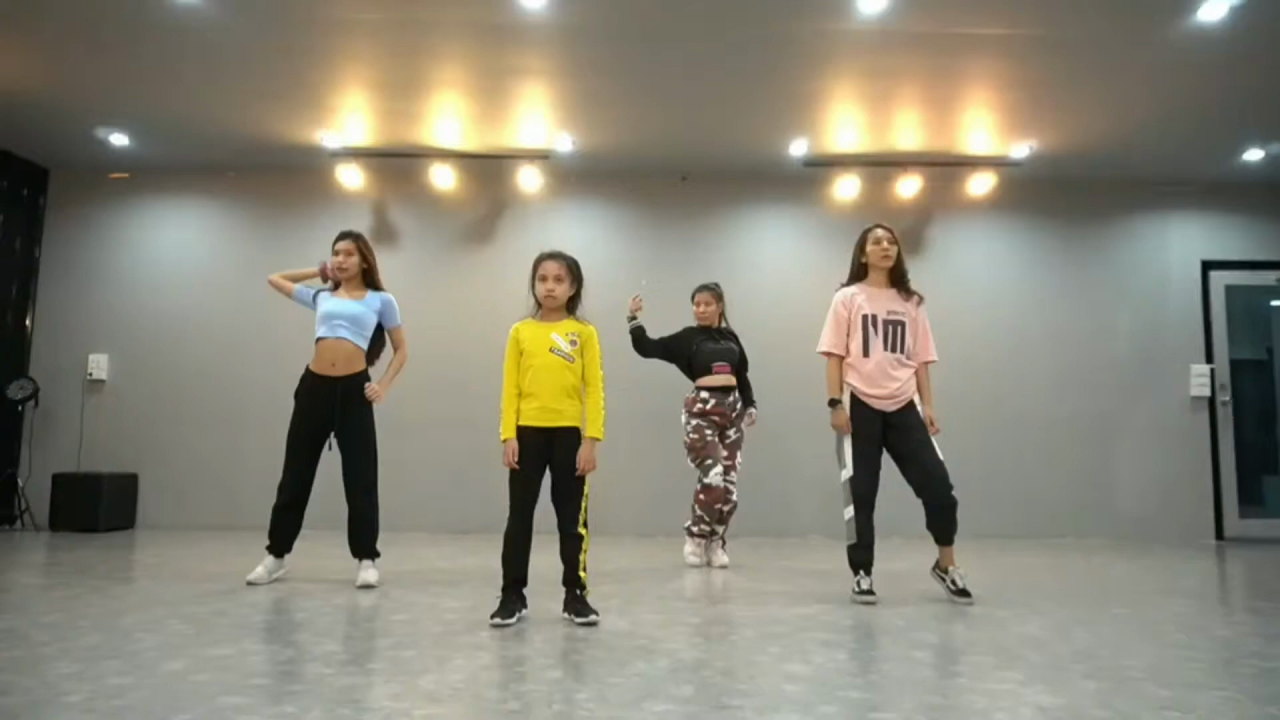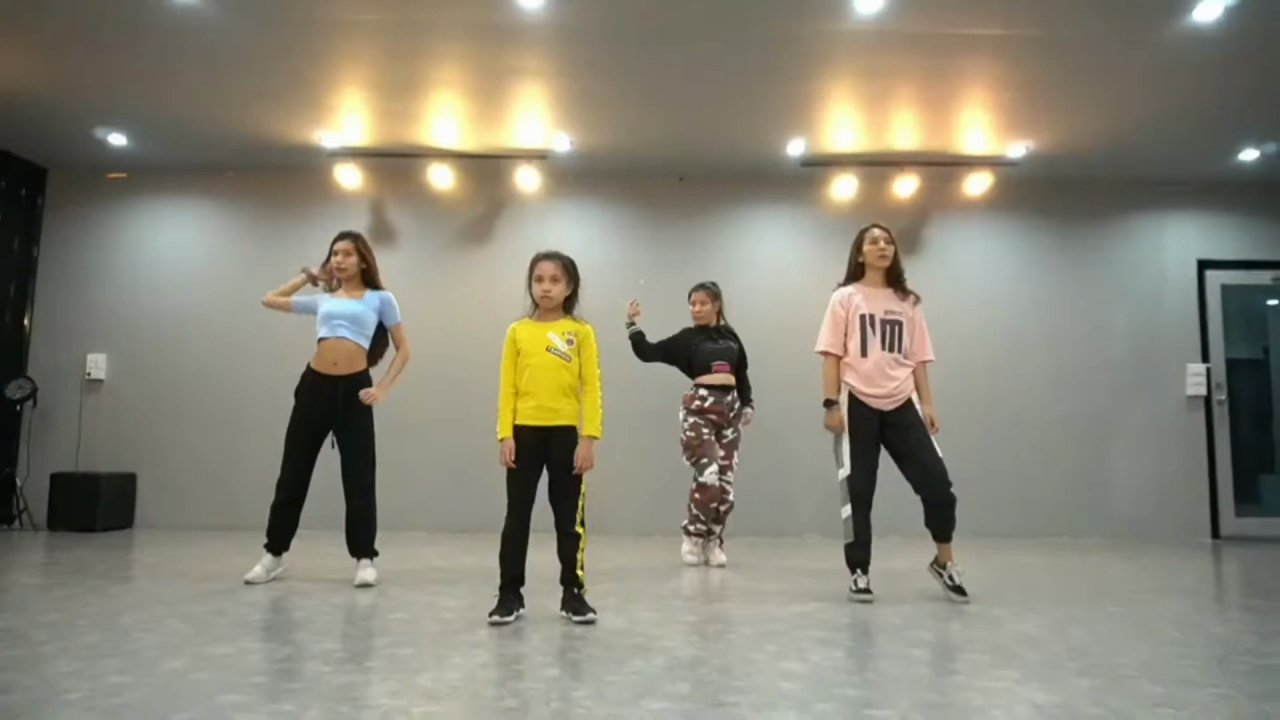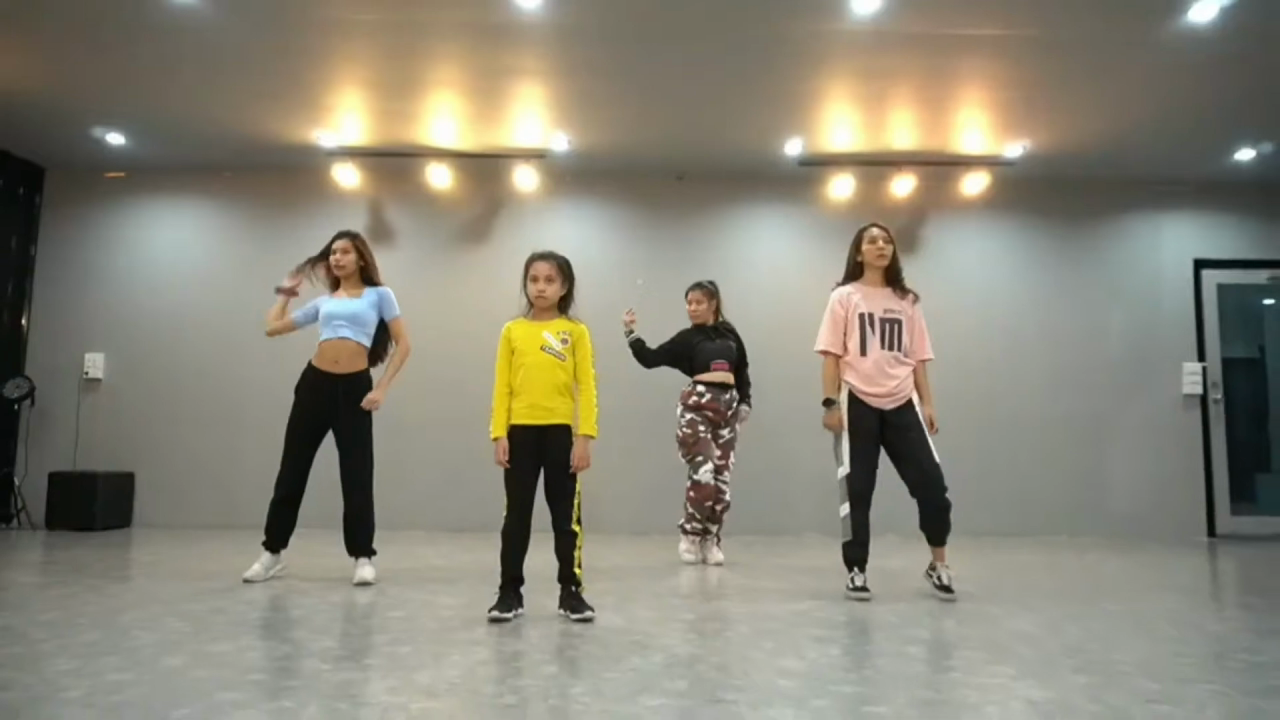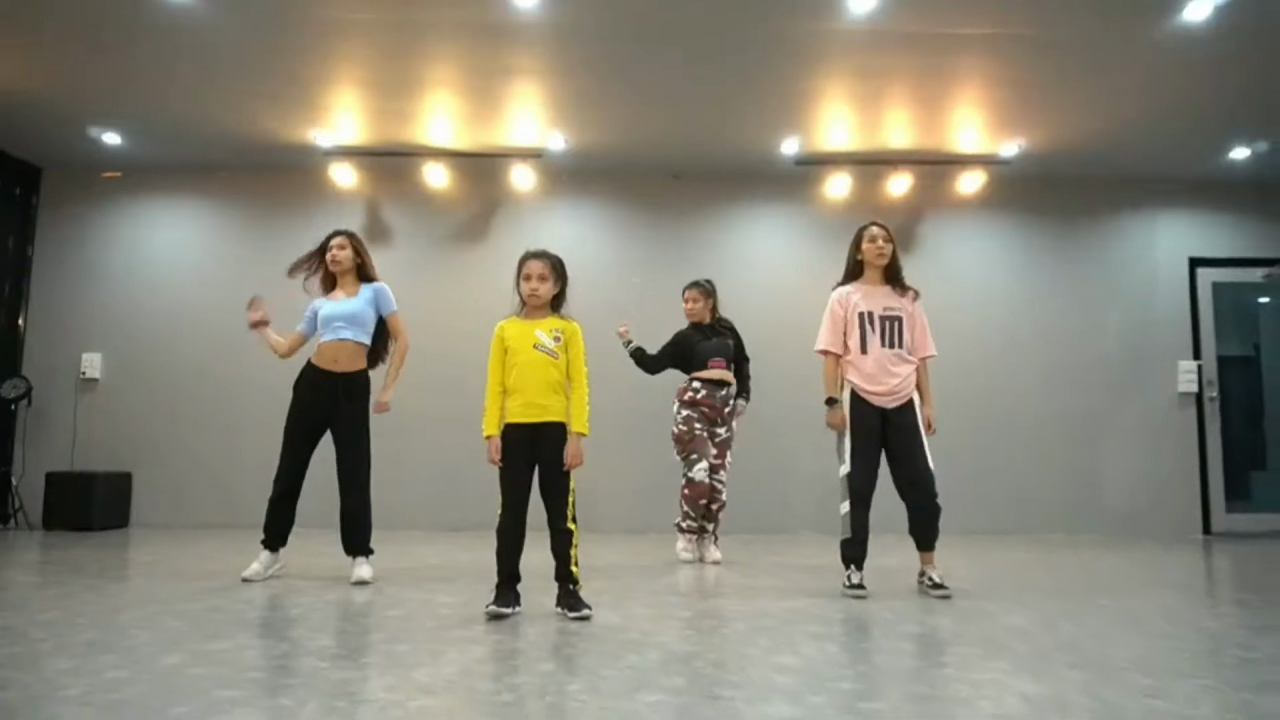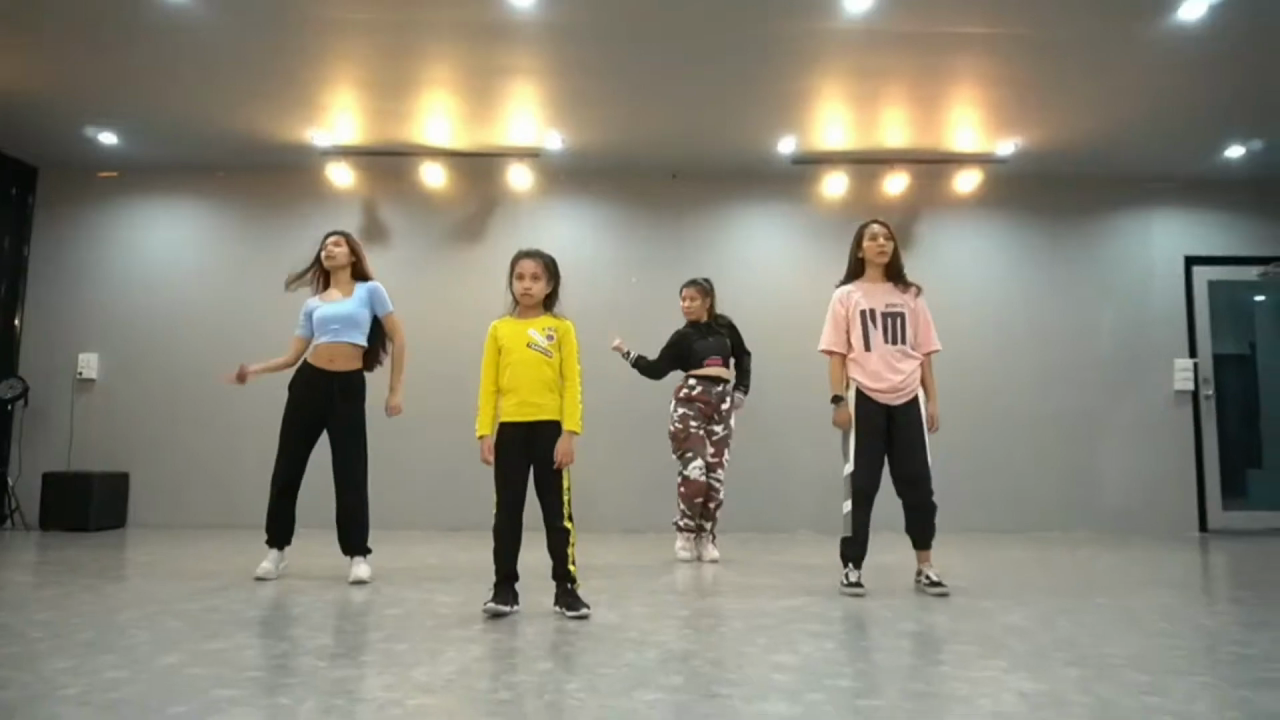
dt=0.1s
person 1, frame 1
left shoulder: (911, 302)
right shoulder: (848, 298)
left elbow: (921, 359)
right elbow: (834, 355)
left wrist: (928, 405)
right wrist: (835, 403)
left hip: (903, 405)
right hip: (862, 405)
left knee: (936, 482)
right knee: (861, 491)
left ankle: (946, 564)
right ankle: (862, 575)
person 1, frame 2
left shoulder: (908, 302)
right shoulder: (845, 297)
left elbow: (918, 358)
right elbow: (832, 355)
left wrist: (927, 404)
right wrist: (831, 403)
left hip: (901, 404)
right hip: (859, 404)
left knee: (935, 479)
right knee: (858, 489)
left ankle: (944, 560)
right ankle: (859, 573)
person 1, frame 3
left shoulder: (908, 301)
right shoulder: (844, 297)
left elbow: (917, 358)
right elbow: (831, 355)
left wrist: (927, 403)
right wrist: (830, 403)
left hip: (901, 403)
right hip: (859, 402)
left knee: (929, 480)
right knee: (857, 488)
left ankle: (938, 565)
right ankle: (856, 571)
person 1, frame 4
left shoulder: (908, 299)
right shoulder: (844, 296)
left elbow: (919, 355)
right elbow: (832, 354)
left wrist: (927, 403)
right wrist: (833, 402)
left hip: (903, 402)
right hip: (861, 401)
left knee: (920, 483)
right knee: (858, 486)
left ankle: (927, 568)
right ankle: (853, 569)
person 1, frame 5
left shoulder: (911, 295)
right shoulder: (846, 295)
left elbow: (924, 351)
right elbow: (837, 353)
left wrist: (932, 399)
right wrist: (839, 400)
left hip: (908, 399)
right hip: (866, 399)
left knee: (917, 483)
right knee: (861, 484)
left ankle: (924, 566)
right ankle: (852, 567)
person 2, frame 1
left shoulder: (584, 333)
right shoulder: (520, 332)
left elbow: (594, 390)
right elbow: (511, 389)
left wrist: (592, 440)
right wrist: (508, 436)
left hip: (568, 434)
right hip: (528, 433)
left knee: (572, 519)
right knee: (519, 516)
left ankle: (575, 595)
right ankle: (512, 596)
person 2, frame 2
left shoulder: (581, 332)
right shoulder: (517, 332)
left elbow: (591, 388)
right elbow: (508, 388)
left wrist: (589, 438)
right wrist: (505, 435)
left hip: (565, 433)
right hip: (525, 432)
left knee: (569, 517)
right knee: (516, 515)
left ankle: (573, 593)
right ankle: (510, 594)
person 2, frame 3
left shoulder: (575, 331)
right shoulder: (512, 331)
left elbow: (586, 387)
right elbow: (502, 387)
left wrist: (585, 437)
right wrist: (499, 435)
left hip: (560, 432)
right hip: (521, 432)
left knee: (566, 516)
right knee: (516, 514)
left ankle: (570, 592)
right ankle: (510, 592)
person 2, frame 4
left shoulder: (568, 329)
right shoulder: (505, 330)
left elbow: (579, 385)
right elbow: (495, 386)
left wrist: (577, 435)
right wrist: (492, 433)
left hip: (554, 430)
right hip: (515, 430)
left knee: (561, 514)
right knee: (511, 513)
left ankle: (568, 590)
right ankle: (507, 590)
person 2, frame 5
left shoulder: (561, 329)
right shoulder: (498, 330)
left elbow: (572, 384)
right elbow: (489, 386)
left wrist: (569, 433)
right wrist: (485, 433)
left hip: (548, 428)
right hip: (510, 430)
left knee: (557, 512)
right knee: (507, 512)
left ankle: (566, 589)
right ankle: (505, 588)
person 3, frame 1
left shoulder: (381, 300)
right shoulder: (322, 297)
left elbow: (401, 351)
right elbow: (275, 280)
left wrist: (384, 385)
right wrist: (319, 274)
left hip: (354, 389)
right hip: (314, 387)
left knee: (360, 478)
right knee: (295, 474)
left ankle: (366, 560)
right ankle: (276, 555)
person 3, frame 2
left shoulder: (381, 299)
right shoulder: (321, 299)
left elbow: (403, 349)
right elbow: (270, 300)
left wrist: (383, 387)
right wrist: (310, 277)
left hip: (354, 388)
right hip: (314, 385)
left knee: (359, 476)
right knee: (293, 472)
left ankle: (364, 559)
right ankle: (274, 553)
person 3, frame 3
left shoulder: (379, 295)
right shoulder: (321, 303)
left elbow: (403, 344)
right elbow: (273, 328)
left wrist: (382, 387)
right wrist: (286, 291)
left hip: (354, 388)
right hip: (315, 383)
left knee: (356, 475)
right knee: (292, 470)
left ankle: (363, 557)
right ankle: (272, 552)
person 3, frame 4
left shoulder: (376, 291)
right shoulder: (319, 304)
left elbow: (402, 340)
right elbow: (286, 350)
left wrist: (388, 388)
right wrist: (262, 326)
left hip: (353, 387)
right hip: (313, 381)
left knee: (354, 474)
right knee: (289, 468)
left ankle: (360, 556)
right ankle: (271, 550)
person 3, frame 5
left shoulder: (371, 291)
right shoulder: (313, 303)
left elbow: (397, 341)
right elbow: (294, 353)
left wrist: (395, 390)
right wrist: (253, 371)
left hip: (347, 387)
right hip: (309, 383)
left knee: (350, 473)
right knee: (287, 468)
left ankle: (358, 555)
right ankle: (276, 549)
person 4, frame 1
left shoulder: (731, 337)
right shoulder: (688, 337)
right elbow: (648, 348)
left wrist: (750, 405)
right wrist: (634, 319)
left hip: (732, 408)
right hip: (702, 408)
left knee: (728, 481)
right knee: (712, 477)
left ankle: (715, 543)
right ankle: (695, 540)
person 4, frame 2
left shoulder: (730, 335)
right shoulder: (688, 337)
left elbow: (742, 373)
right elbow: (648, 353)
left wrist: (747, 405)
right wrist: (632, 324)
left hip: (730, 408)
right hip: (700, 406)
left knee: (725, 481)
right knee: (708, 476)
left ankle: (713, 541)
right ankle: (693, 538)
person 4, frame 3
left shoulder: (728, 332)
right shoulder: (686, 338)
left elbow: (742, 369)
right elbow: (651, 359)
left wrist: (745, 401)
right wrist: (632, 333)
left hip: (728, 405)
right hip: (697, 404)
left knee: (721, 477)
right knee: (702, 473)
left ankle: (710, 540)
right ankle: (690, 537)
person 4, frame 4
left shoulder: (726, 329)
right shoulder: (685, 338)
left elbow: (742, 363)
right elbow: (653, 364)
left wrist: (743, 396)
right wrist: (629, 343)
left hip: (725, 402)
right hip: (694, 400)
left knee: (718, 476)
right knee: (697, 471)
left ankle: (707, 538)
right ankle: (687, 535)
person 4, frame 5
left shoulder: (724, 325)
right shoulder: (682, 337)
left elbow: (743, 357)
right elbow: (656, 369)
left wrist: (741, 389)
right wrist: (627, 354)
left hip: (722, 400)
right hip: (691, 397)
left knee: (715, 472)
right knee: (693, 467)
left ankle: (706, 537)
right ankle: (686, 534)
